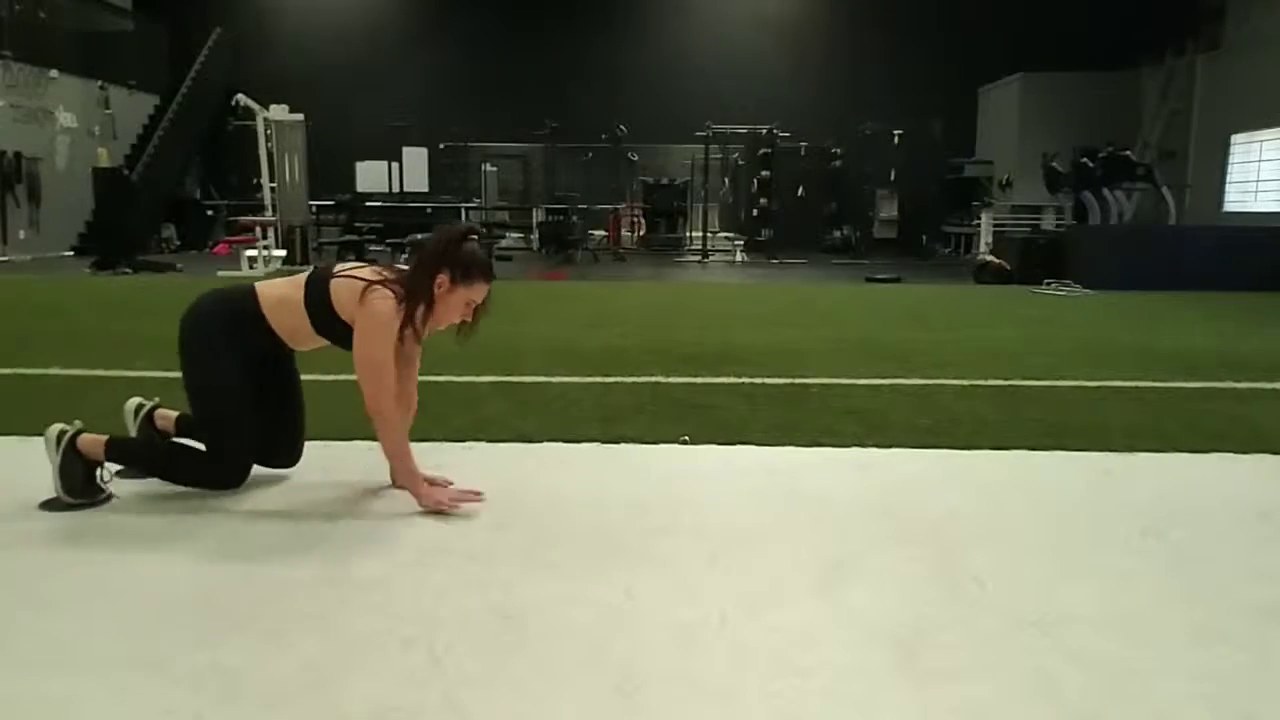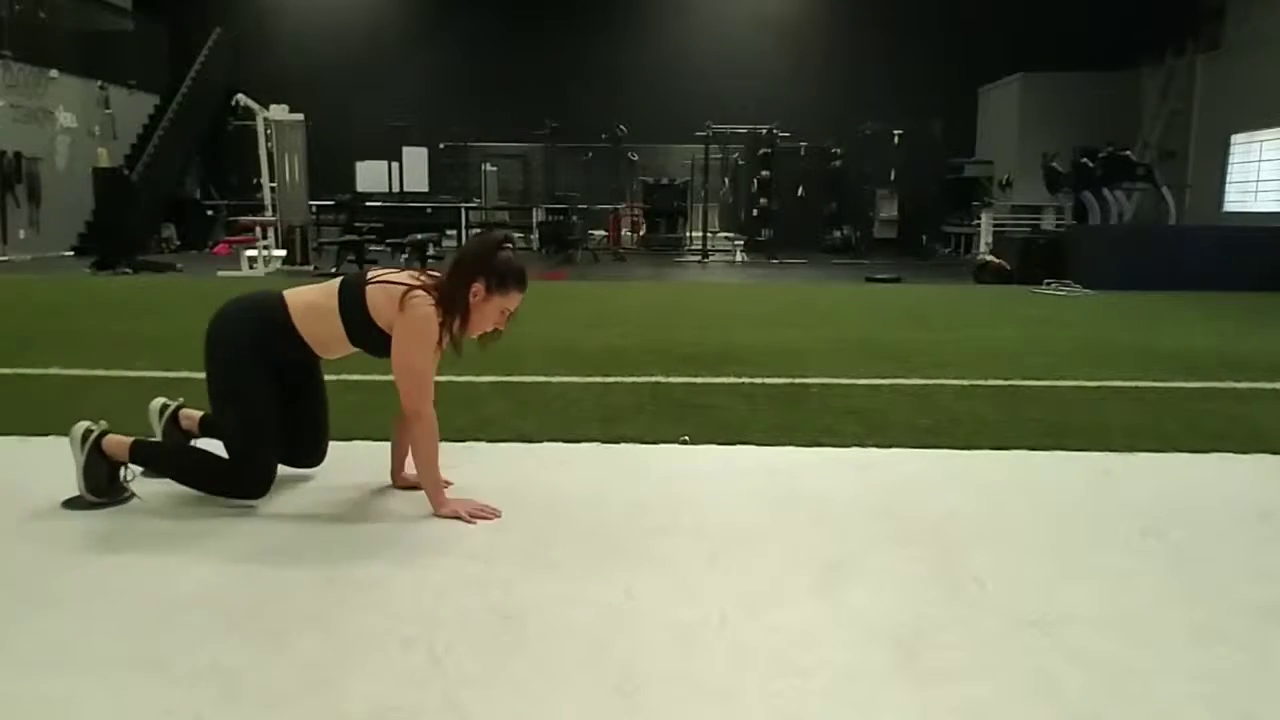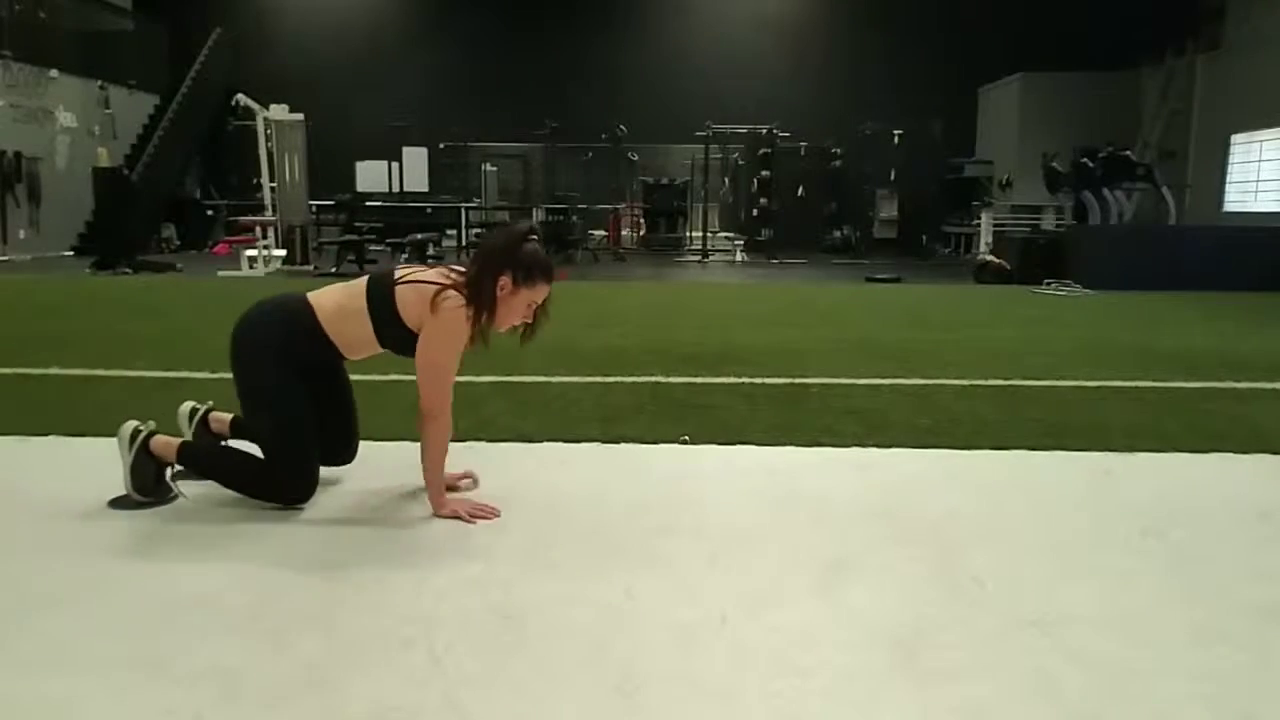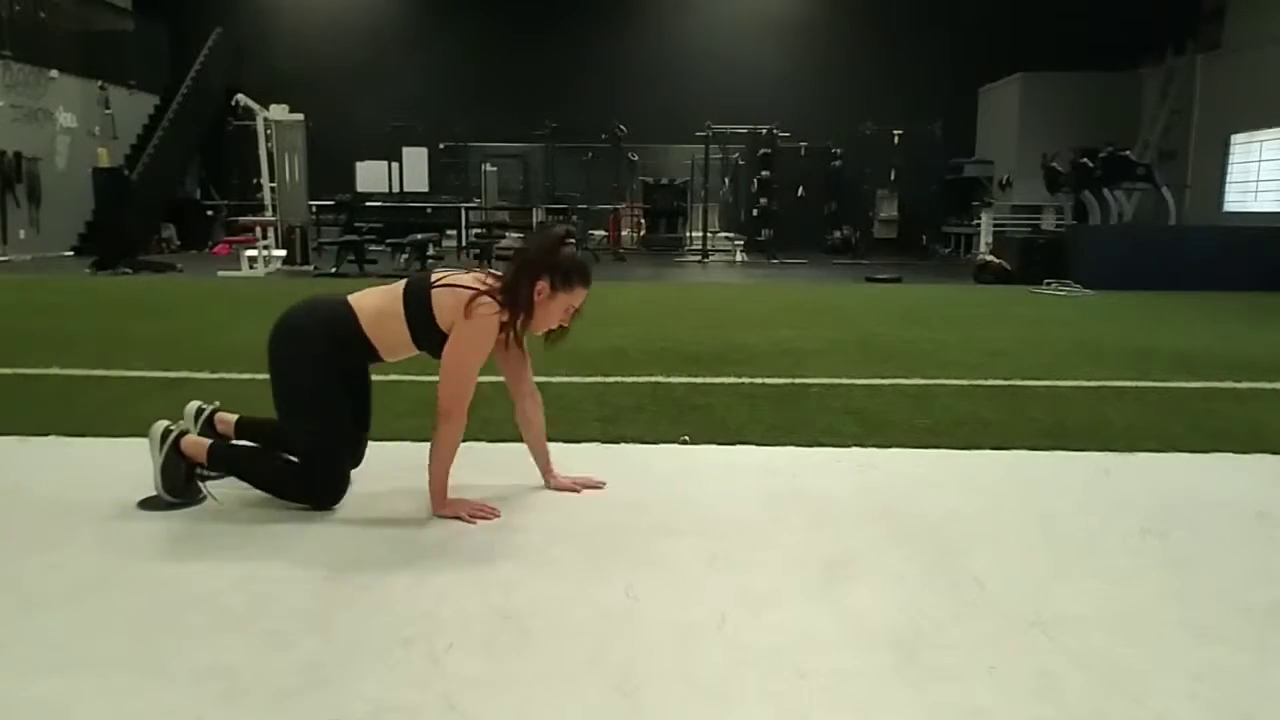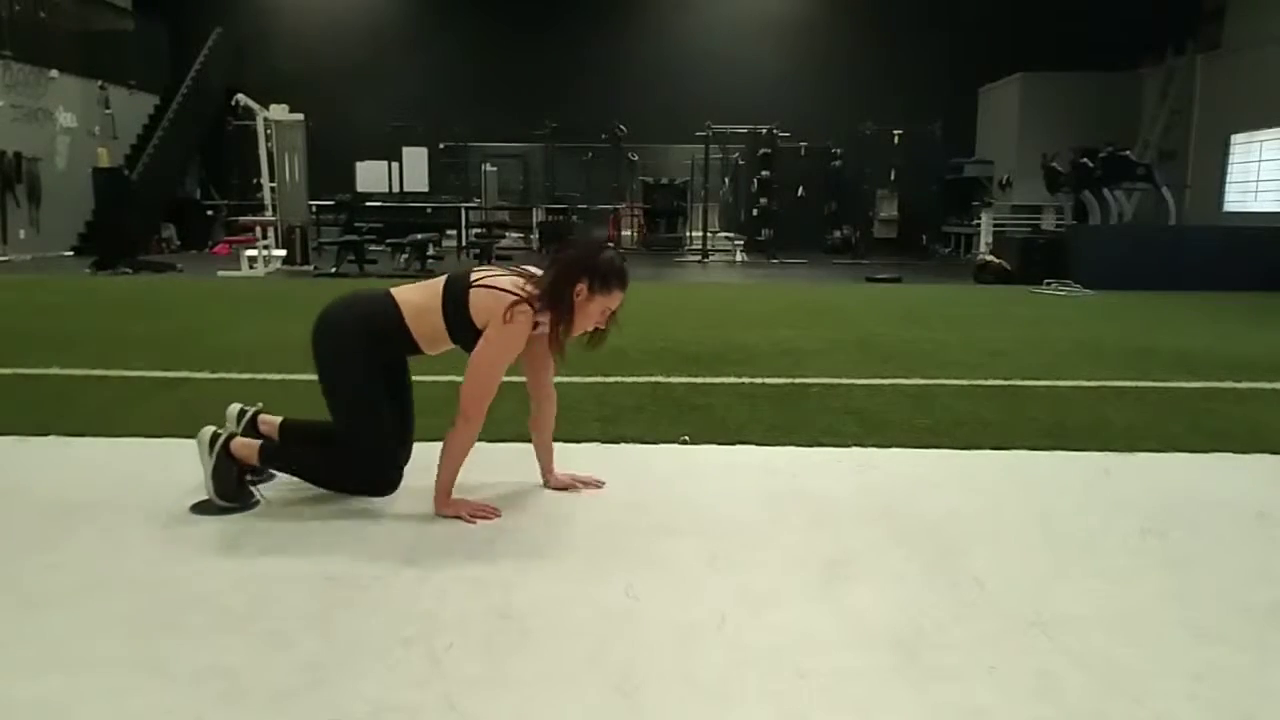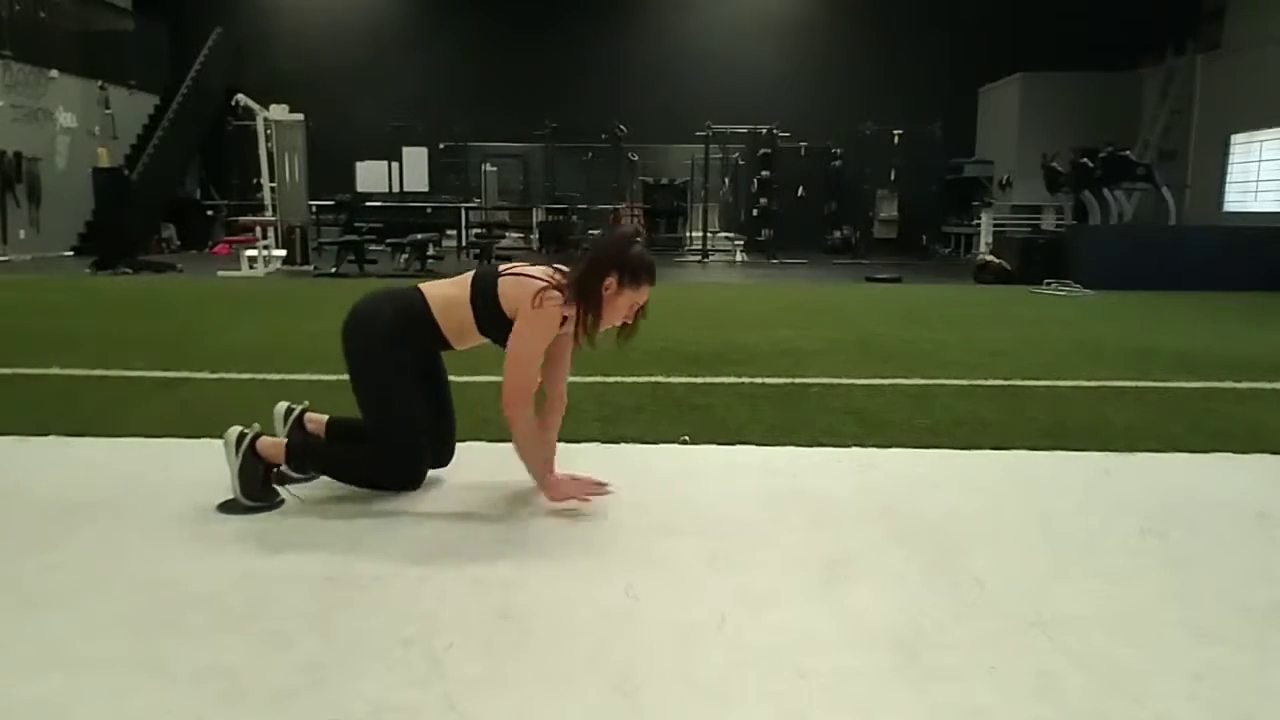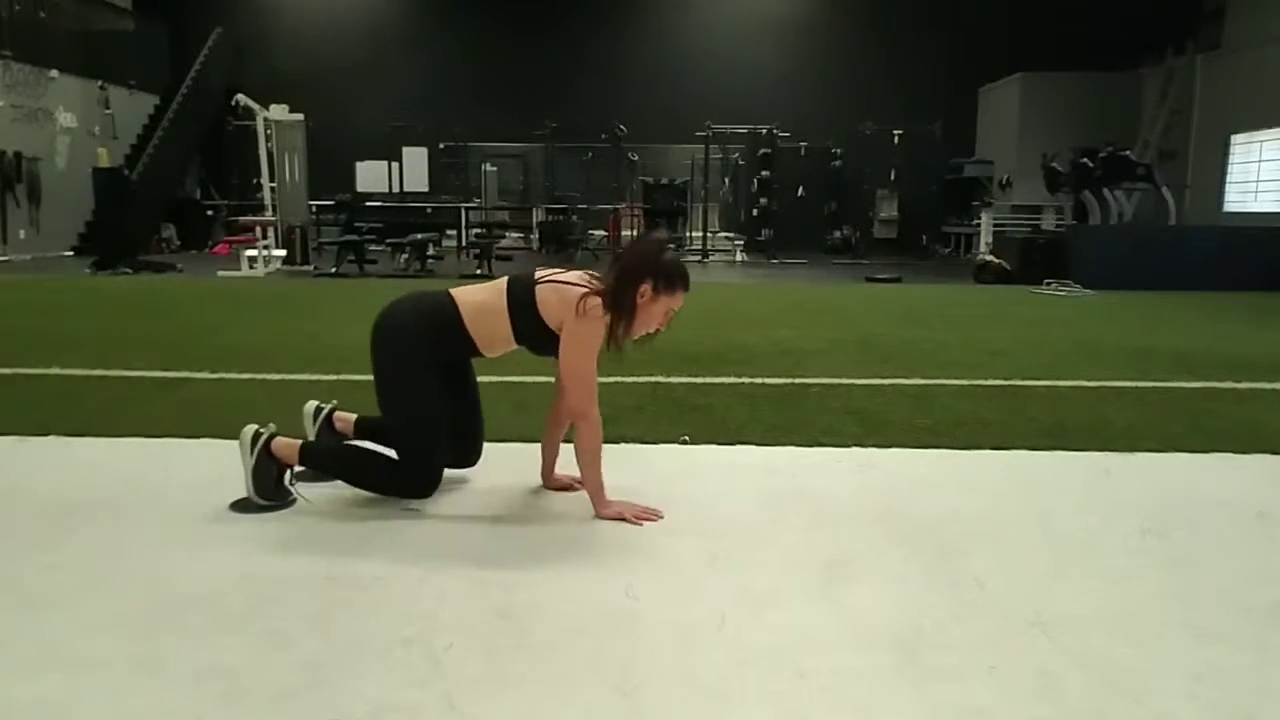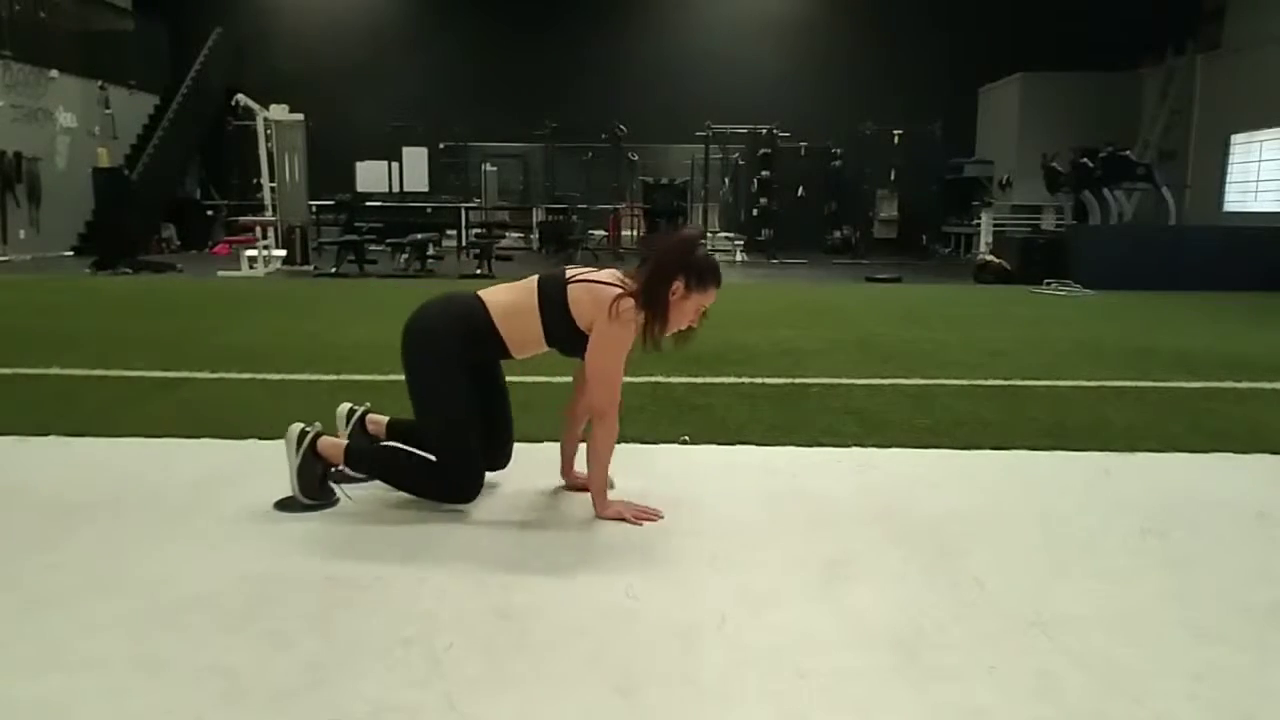
dt=0.1s
person 1, frame 1
left shoulder: (408, 296)
right shoulder: (381, 305)
left elbow: (406, 393)
right elbow: (383, 408)
left wrist: (402, 468)
right wrist: (420, 489)
left hip: (259, 336)
right hip: (216, 328)
left knee: (283, 453)
right knee: (228, 469)
left ankle: (157, 420)
right ankle: (79, 444)
person 1, frame 2
left shoulder: (442, 300)
right shoulder: (420, 310)
left elbow: (417, 403)
right elbow: (418, 413)
left wrist: (399, 472)
right wrist: (439, 499)
left hip: (285, 343)
right hip: (242, 337)
left knee: (308, 453)
right knee: (251, 479)
left ankle: (181, 419)
right ankle: (103, 446)
person 1, frame 3
left shoulder: (468, 296)
right shoulder: (451, 307)
left elbow: (435, 405)
right elbow: (435, 412)
left wrist: (435, 475)
right wrist: (438, 498)
left hip: (304, 340)
right hip: (269, 340)
left knee: (338, 451)
right knee: (294, 486)
left ankle: (211, 421)
right ankle: (152, 445)
person 1, frame 4
left shoulder: (506, 300)
right shoulder: (484, 313)
left elbow: (524, 395)
right elbow: (450, 414)
left wrist: (549, 474)
right wrist: (438, 498)
left hip: (340, 341)
right hip: (308, 342)
left knee: (344, 451)
right knee: (325, 488)
left ankle: (213, 422)
right ankle: (183, 445)
person 1, frame 5
left shoulder: (542, 300)
right shoulder: (518, 313)
left elbow: (541, 393)
right elbow: (469, 413)
left wrist: (549, 472)
right wrist: (443, 498)
left hip: (377, 334)
right hip: (349, 334)
left knee: (388, 448)
right knee: (379, 474)
left ankle: (259, 423)
right ankle: (233, 449)
person 1, frame 6
left shoulder: (568, 294)
right shoulder: (547, 302)
left elbow: (553, 394)
right elbow: (517, 405)
left wrist: (547, 470)
right wrist: (547, 482)
left hip: (406, 332)
right hip: (378, 329)
left knee: (438, 449)
right knee: (406, 471)
left ankle: (303, 421)
right ankle: (260, 448)
person 1, frame 7
left shoulder: (593, 298)
right shoulder: (589, 310)
left elbow: (567, 397)
right elbow: (584, 413)
left wrist: (550, 472)
right wrist: (600, 500)
left hip: (435, 333)
right hip: (408, 333)
left knee: (464, 451)
right knee: (419, 476)
left ankle: (335, 421)
right ankle: (275, 446)
person 1, frame 8
left shoulder: (624, 295)
right shoulder: (621, 310)
left elbow: (585, 395)
right elbow: (602, 411)
left wrist: (569, 470)
right wrist: (601, 500)
left hip: (465, 336)
right hip: (438, 336)
left knee: (494, 454)
right knee: (460, 483)
left ankle: (368, 424)
right ankle: (319, 448)
